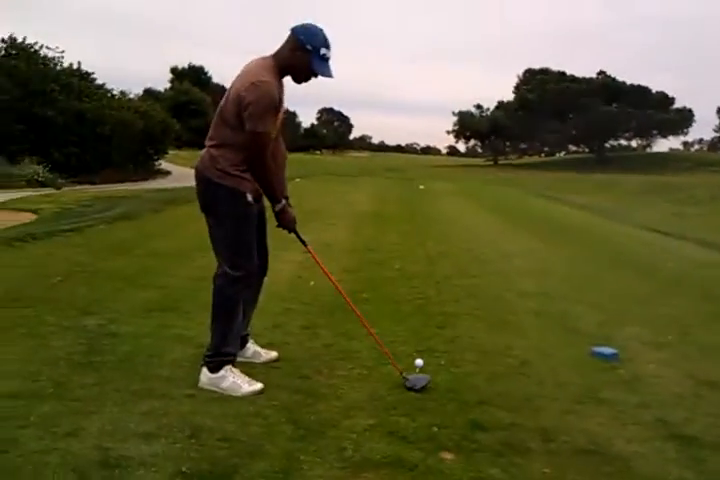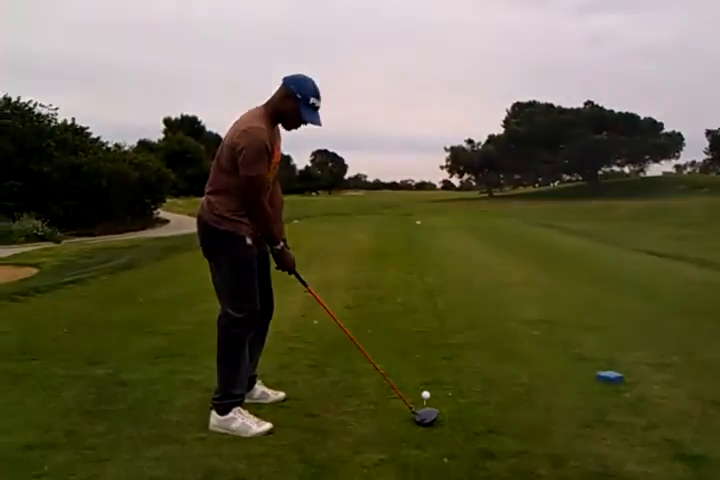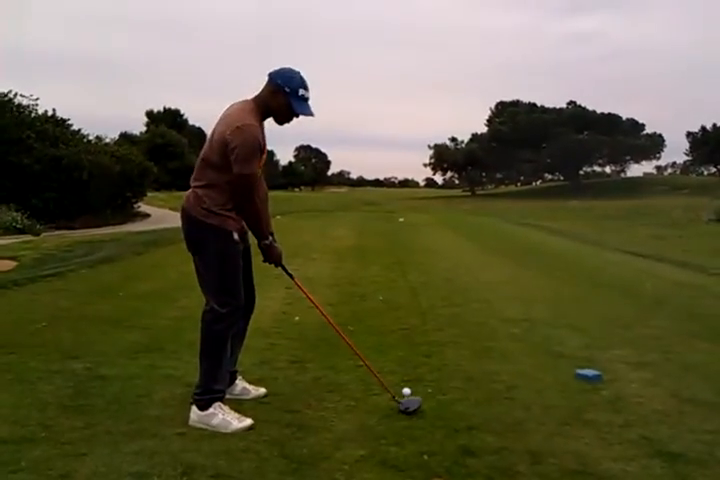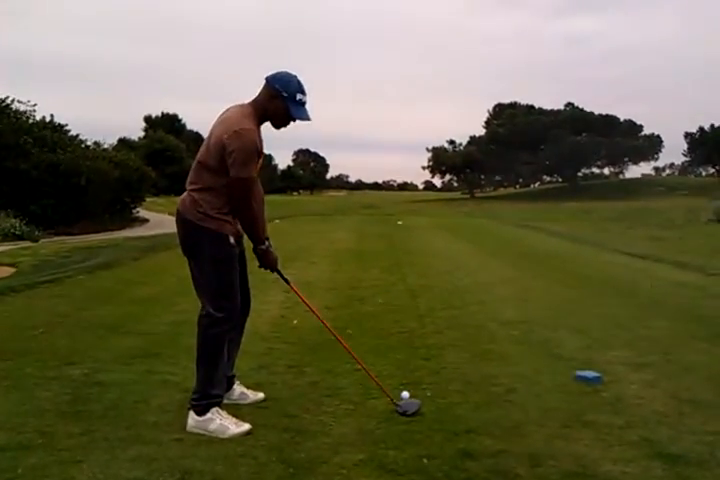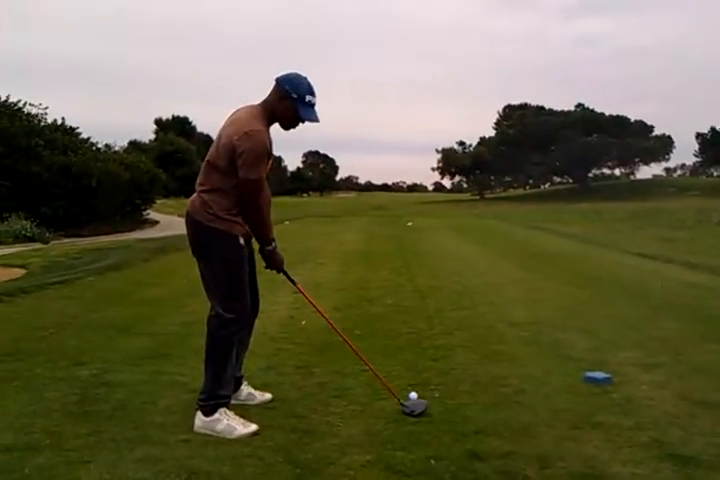
dt=0.5s
person 1, frame 1
left shoulder: (269, 75)
right shoulder: (262, 88)
left elbow: (273, 145)
right elbow: (259, 157)
left wrist: (282, 197)
right wrist: (280, 205)
left hip: (241, 182)
right hip: (224, 182)
left knee: (255, 266)
right knee: (237, 270)
left ankle: (237, 341)
right ankle: (216, 366)
person 1, frame 2
left shoulder: (269, 128)
right shoulder: (254, 135)
left elbow: (272, 189)
right elbow: (255, 202)
left wrist: (280, 240)
right wrist: (278, 247)
left hip: (246, 228)
right hip: (225, 228)
left knee: (260, 308)
right knee: (239, 313)
left ankle: (245, 383)
right ankle: (225, 408)
person 1, frame 3
left shoulder: (248, 115)
right shoulder: (246, 131)
left elbow: (256, 184)
right elbow: (246, 197)
left wrist: (267, 234)
right wrist: (266, 241)
left hip: (225, 220)
right hip: (210, 222)
left knee: (242, 302)
right knee: (224, 308)
left ankle: (225, 378)
right ankle: (205, 405)
person 1, frame 4
left shoulder: (242, 116)
right shoulder: (245, 134)
left elbow: (252, 190)
right elbow: (243, 201)
left wrist: (262, 239)
right wrist: (262, 246)
left hip: (219, 222)
right hip: (206, 225)
left knee: (238, 306)
right knee: (220, 312)
left ankle: (224, 383)
right ankle: (203, 409)
person 1, frame 5
left shoulder: (251, 117)
right shoulder: (254, 136)
left elbow: (258, 192)
right elbow: (252, 202)
left wrist: (267, 241)
right wrist: (268, 247)
left hip: (226, 223)
right hip: (216, 226)
left knee: (246, 307)
right knee: (230, 313)
left ankle: (230, 384)
right ankle: (210, 410)
